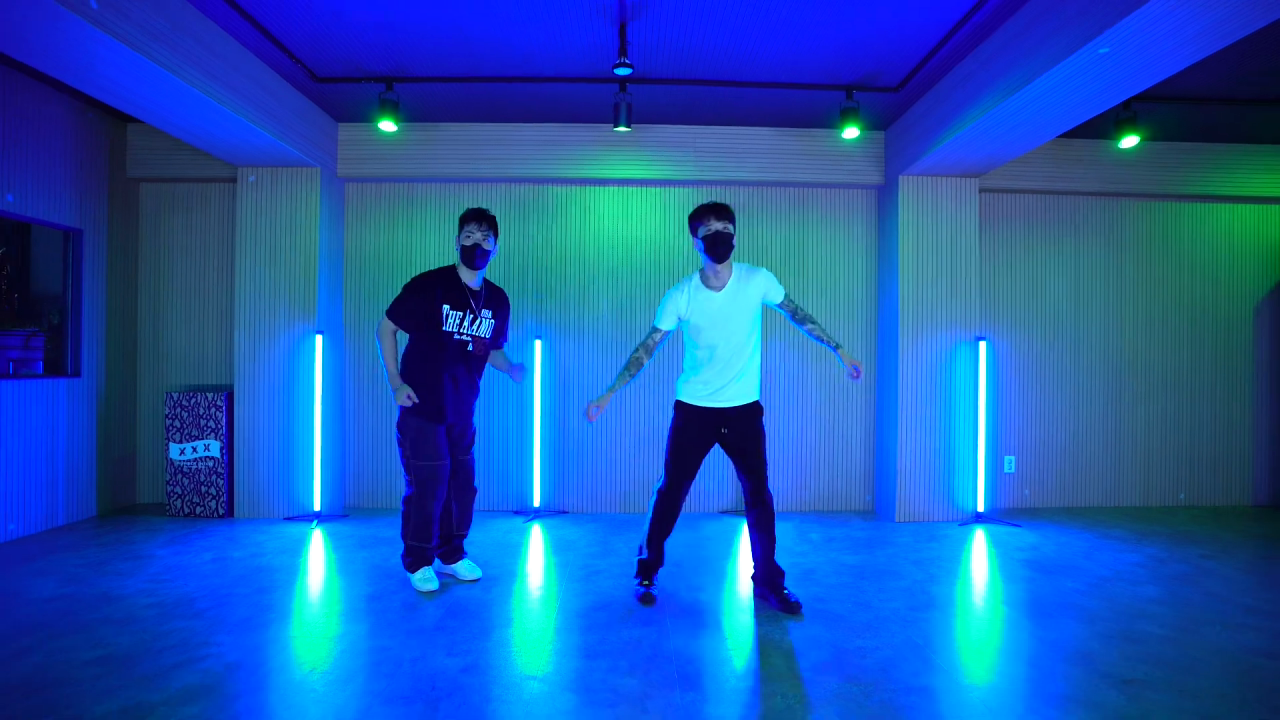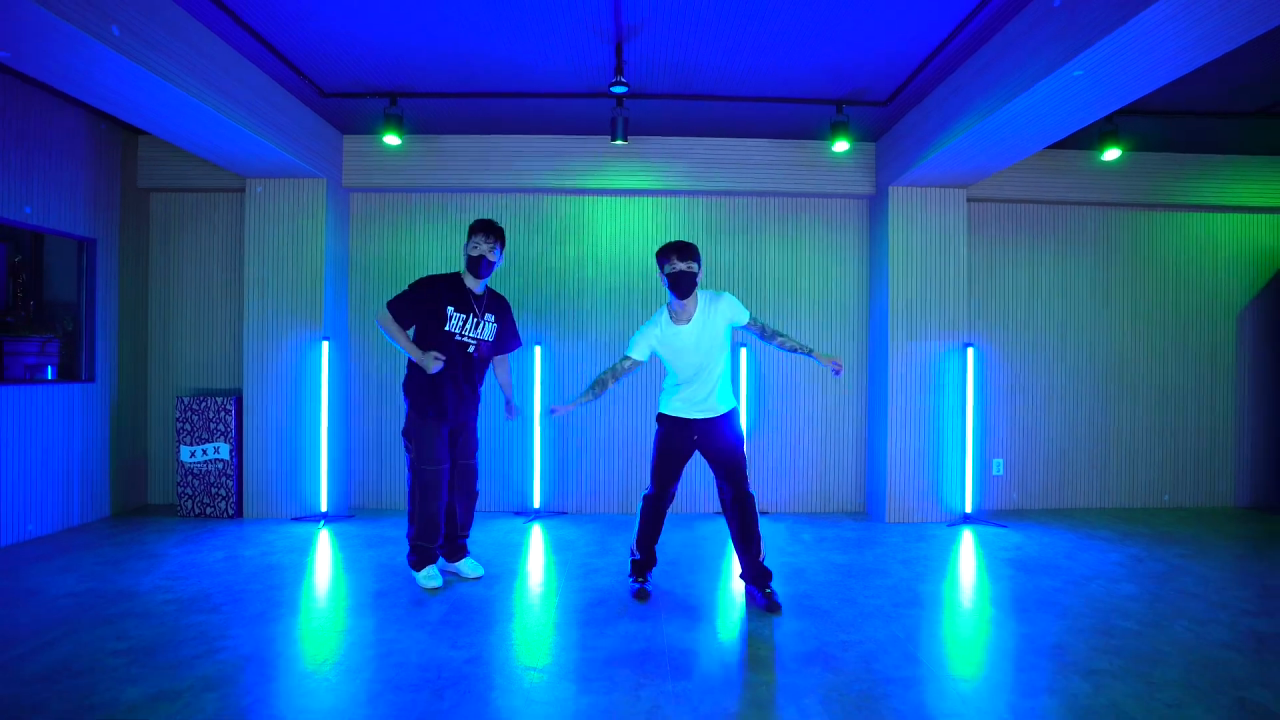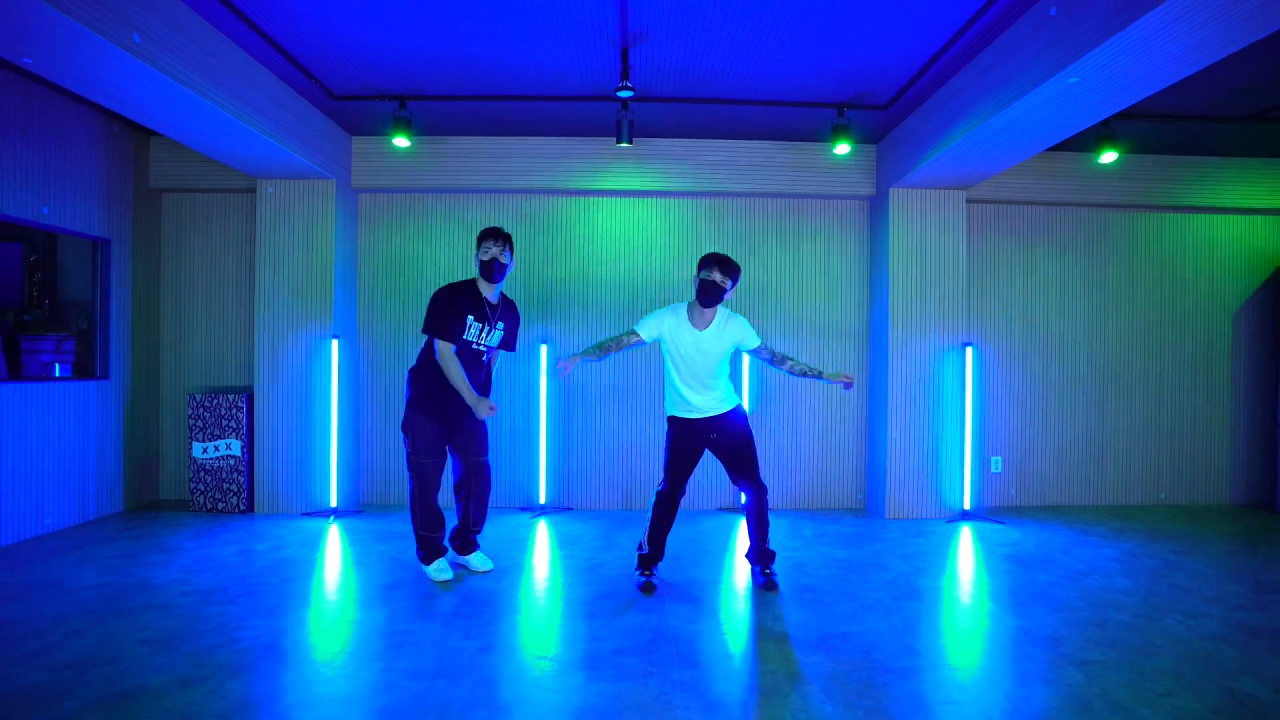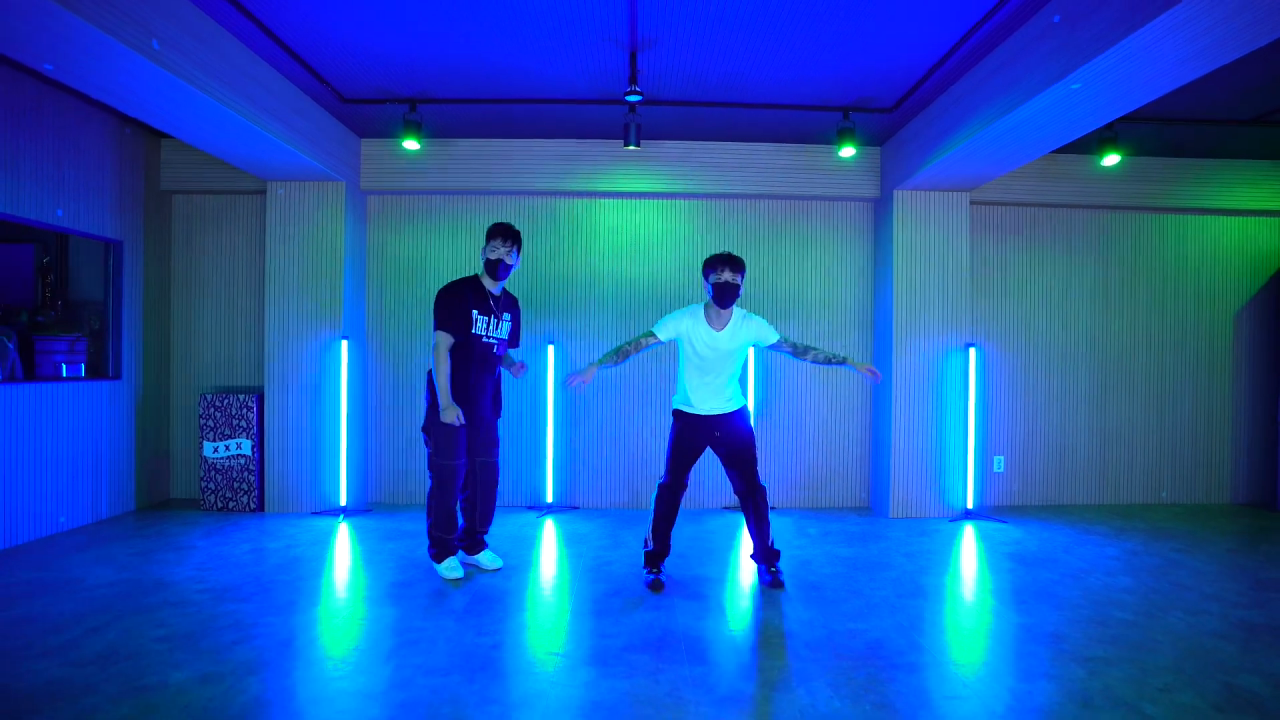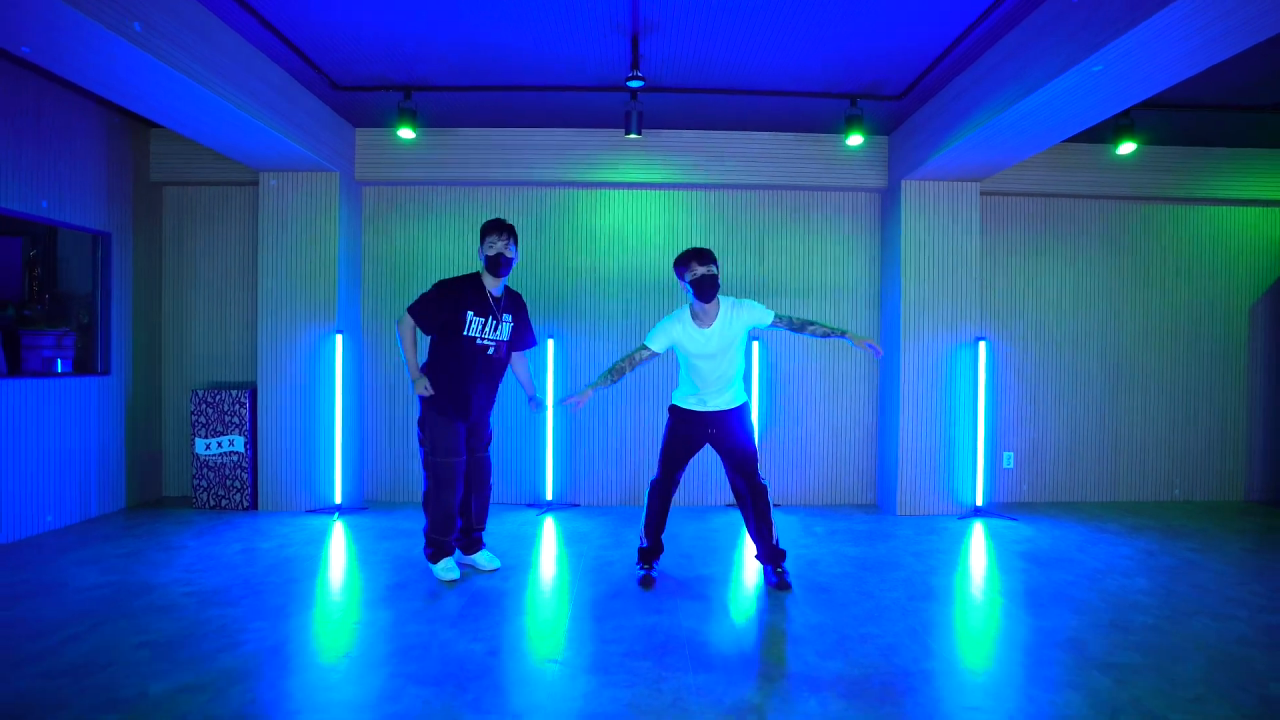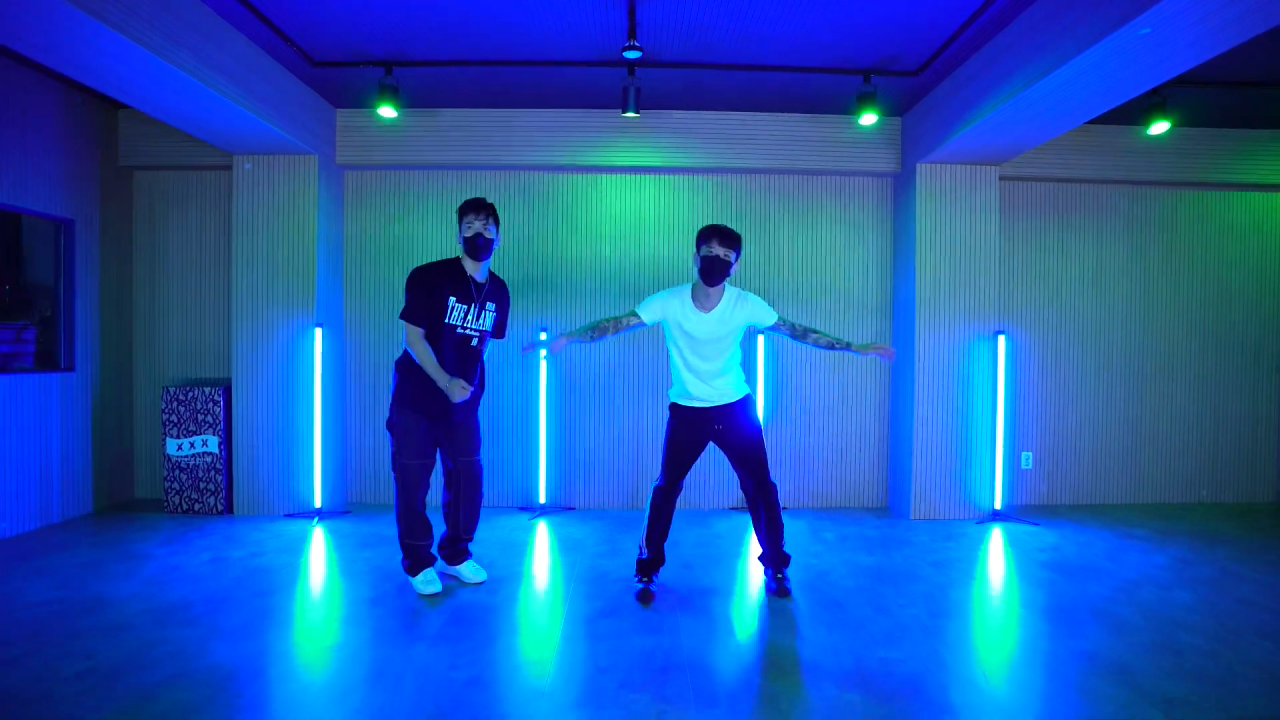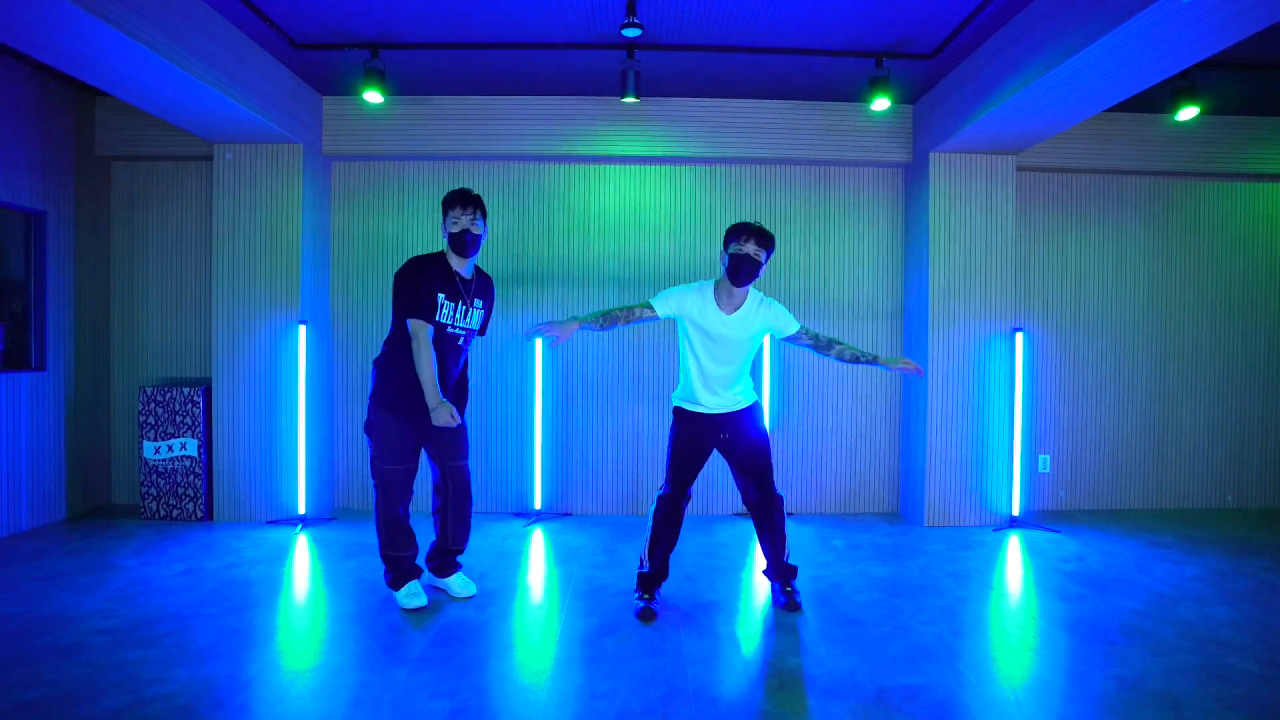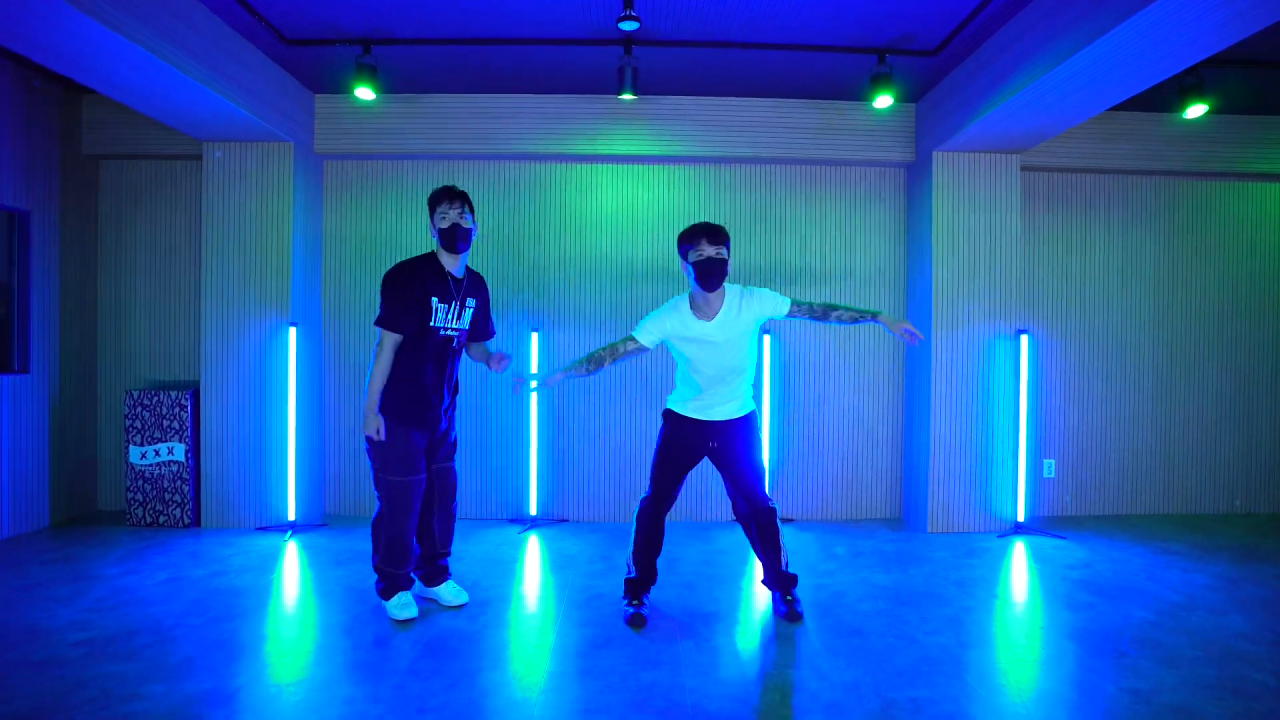
dt=0.3s
person 1, frame 1
left shoulder: (497, 300)
right shoulder: (427, 287)
right elbow: (387, 328)
left wrist: (513, 368)
right wrist: (396, 381)
left hip: (460, 406)
right hip: (421, 405)
left knee: (461, 481)
right knee: (428, 482)
left ankle: (450, 553)
right ankle: (418, 560)
person 1, frame 2
left shoulder: (499, 307)
right shoulder: (433, 289)
left elbow: (500, 358)
right elbow: (387, 318)
left wrist: (510, 398)
right wrist: (418, 356)
left hip: (465, 408)
right hip: (426, 404)
left knee: (464, 482)
right knee: (429, 483)
left ankle: (454, 552)
right ankle: (422, 559)
person 1, frame 3
left shoulder: (508, 311)
right shoulder: (450, 297)
right elbow: (444, 353)
left wrist: (484, 395)
right wrist: (474, 400)
left hip: (469, 406)
right hip: (428, 403)
left knee: (477, 477)
right knee: (427, 479)
left ankle: (465, 545)
right ankle: (432, 553)
person 1, frame 4
left shoulder: (510, 304)
right shoulder: (455, 293)
right elbow: (441, 348)
left wrist: (510, 365)
right wrist: (446, 403)
left hip: (484, 406)
right hip: (450, 405)
left knee: (484, 477)
right knee: (447, 478)
left ankle: (473, 545)
right ankle: (443, 551)
person 1, frame 5
left shoulder: (515, 304)
right shoulder: (452, 291)
left elbow: (518, 353)
right elbow: (406, 322)
left wrist: (531, 393)
right wrist: (416, 373)
left hip: (478, 405)
right hip: (441, 401)
left knee: (478, 474)
right knee: (446, 478)
left ankle: (470, 545)
right ankle: (439, 552)
person 1, frame 6
left shoulder: (498, 290)
right shoulder: (429, 277)
right elbow: (412, 335)
right wrist: (446, 383)
left hip: (462, 402)
right hip: (416, 398)
left knee: (467, 479)
right knee: (413, 481)
left ankle: (455, 555)
right ankle: (418, 563)
person 1, frame 7
left shoulder: (484, 286)
right shoulder: (417, 272)
right elbow: (420, 338)
left wrist: (455, 395)
right wrist: (434, 401)
left hip: (448, 402)
right hip: (397, 400)
left knee: (457, 486)
right knee: (394, 490)
left ankle: (444, 566)
right ankle: (402, 575)
person 1, frame 8
left shoulder: (475, 285)
right shoulder: (407, 276)
right elbow: (388, 343)
left wrist: (490, 358)
right wrist: (371, 408)
left hip: (439, 409)
right hip: (399, 410)
left knee: (440, 493)
right knee: (400, 499)
left ankle: (432, 575)
right ankle: (393, 584)
person 2, frame 1
left shoulder: (757, 280)
right shoulder: (680, 296)
left elbow: (798, 314)
right elbow: (648, 346)
left wrist: (838, 348)
right wrist: (610, 393)
left hip: (744, 409)
right hip: (693, 409)
left knee: (758, 496)
right knee: (672, 490)
left ankle: (768, 581)
right ankle: (647, 570)
person 2, frame 2
left shoulder: (723, 305)
right shoulder: (654, 328)
left elbow: (764, 332)
right elbow: (617, 371)
left wrist: (814, 355)
right wrist: (574, 404)
left hip: (721, 418)
right hip: (675, 421)
left knee: (739, 498)
right knee: (657, 496)
left ankle: (756, 579)
right ankle: (640, 569)
person 2, frame 3
left shoulder: (736, 326)
right shoulder: (667, 319)
left elbow: (774, 357)
right elbow: (621, 342)
left wrist: (825, 377)
right wrist: (578, 358)
left hip: (728, 416)
right hip: (684, 420)
left knee: (753, 487)
right knee: (670, 490)
left ankle: (761, 560)
right ankle: (647, 563)
person 2, frame 4
left shoulder: (751, 325)
right shoulder: (683, 320)
left elbow: (795, 349)
right elbow: (637, 344)
left wrist: (848, 363)
right wrist: (596, 366)
left hip: (732, 417)
right hip: (689, 416)
left knee: (751, 487)
right knee: (671, 485)
left ankle: (766, 560)
right ankle: (654, 561)
person 2, frame 5
left shoulder: (743, 311)
right shoulder: (673, 326)
left elbow: (792, 323)
right elbow: (631, 360)
left wrist: (847, 336)
right wrist: (589, 389)
left hip: (732, 413)
right hip: (687, 413)
left knee: (750, 486)
right knee: (663, 482)
left ankle: (772, 561)
right ankle: (648, 558)
person 2, frame 6
left shoulder: (746, 305)
right shoulder: (669, 303)
left elbow: (795, 331)
right elbow: (617, 324)
left wrist: (855, 347)
right wrist: (566, 339)
left hip: (735, 408)
right hip: (687, 411)
left knee: (760, 485)
right knee: (666, 487)
left ankle: (775, 565)
right ankle: (647, 570)
person 2, frame 7
left shoulder: (767, 311)
right shoulder: (687, 298)
left elbow: (819, 341)
right elbow: (629, 314)
left wrist: (883, 360)
right wrist: (574, 324)
left hip: (742, 415)
right hip: (691, 415)
left knee: (764, 498)
right knee: (672, 497)
left ankle: (781, 578)
right ankle: (648, 584)
person 2, frame 8
left shoulder: (753, 302)
right shoulder: (668, 318)
left elbow: (815, 311)
right elbow: (616, 351)
left wrist: (880, 318)
right wrist: (561, 374)
left hip: (737, 423)
right hip: (684, 422)
left knee: (756, 507)
right knee: (655, 502)
left ankle: (781, 587)
right ankle: (636, 591)
